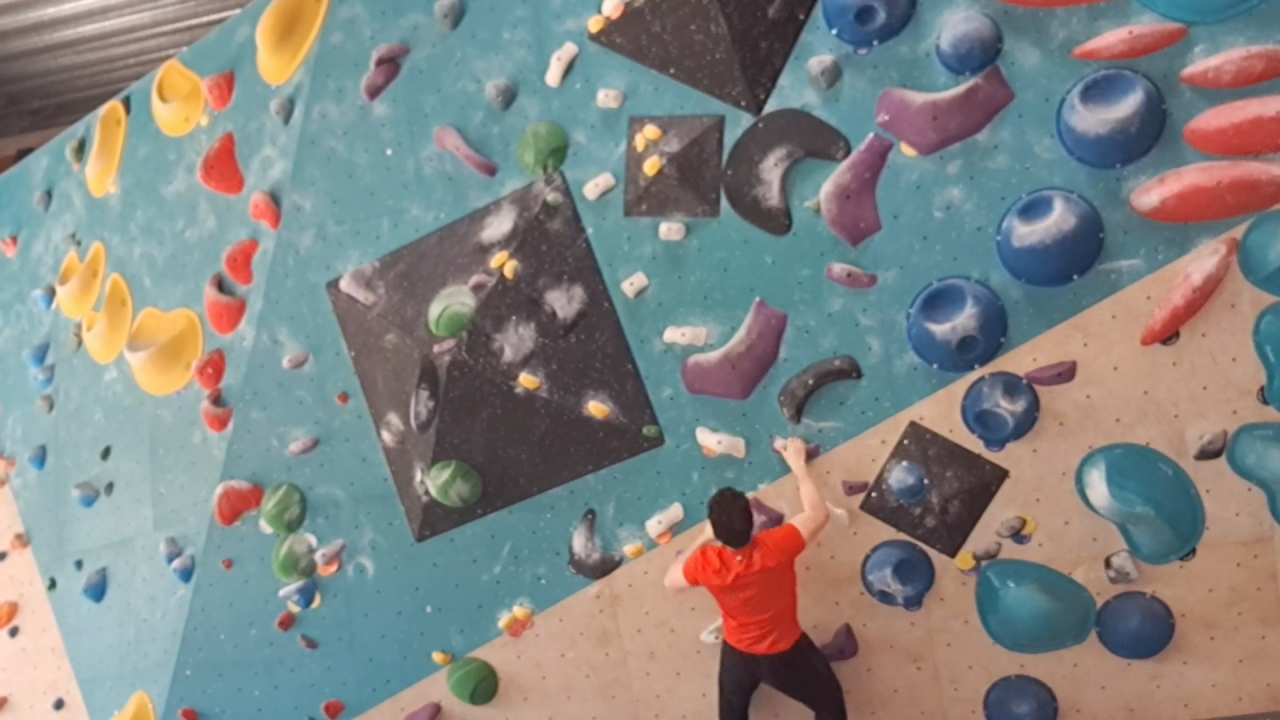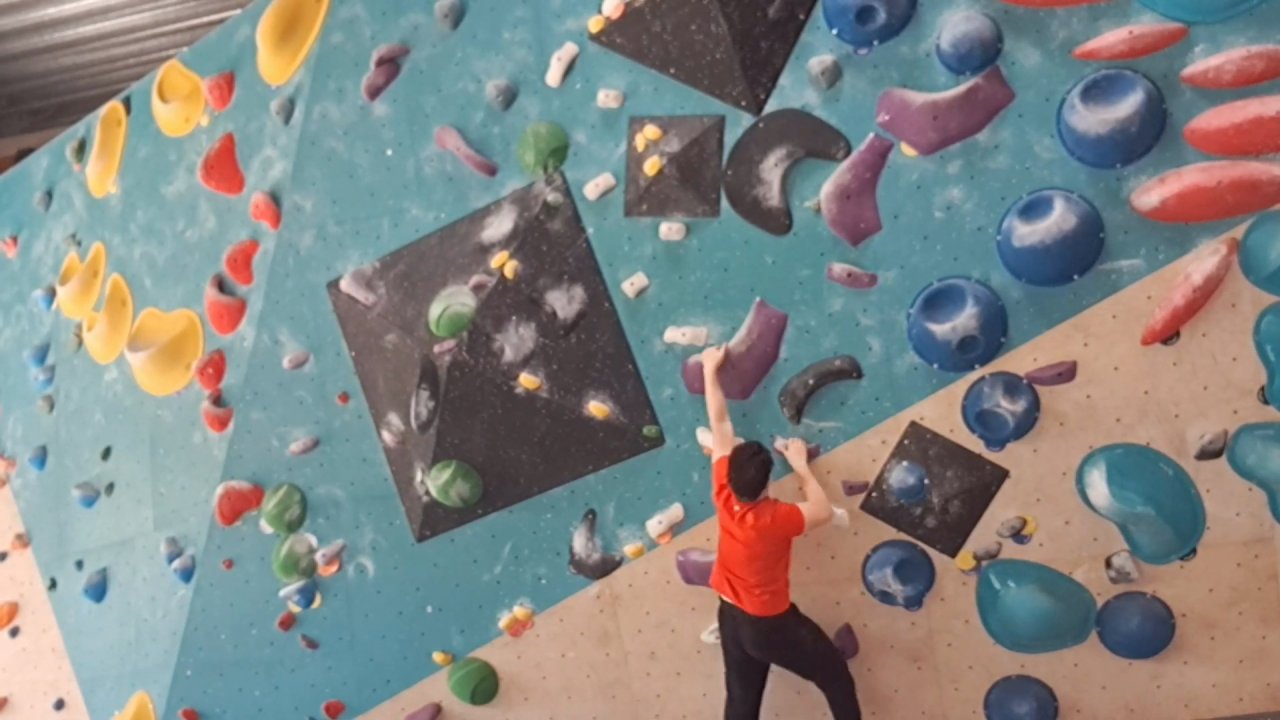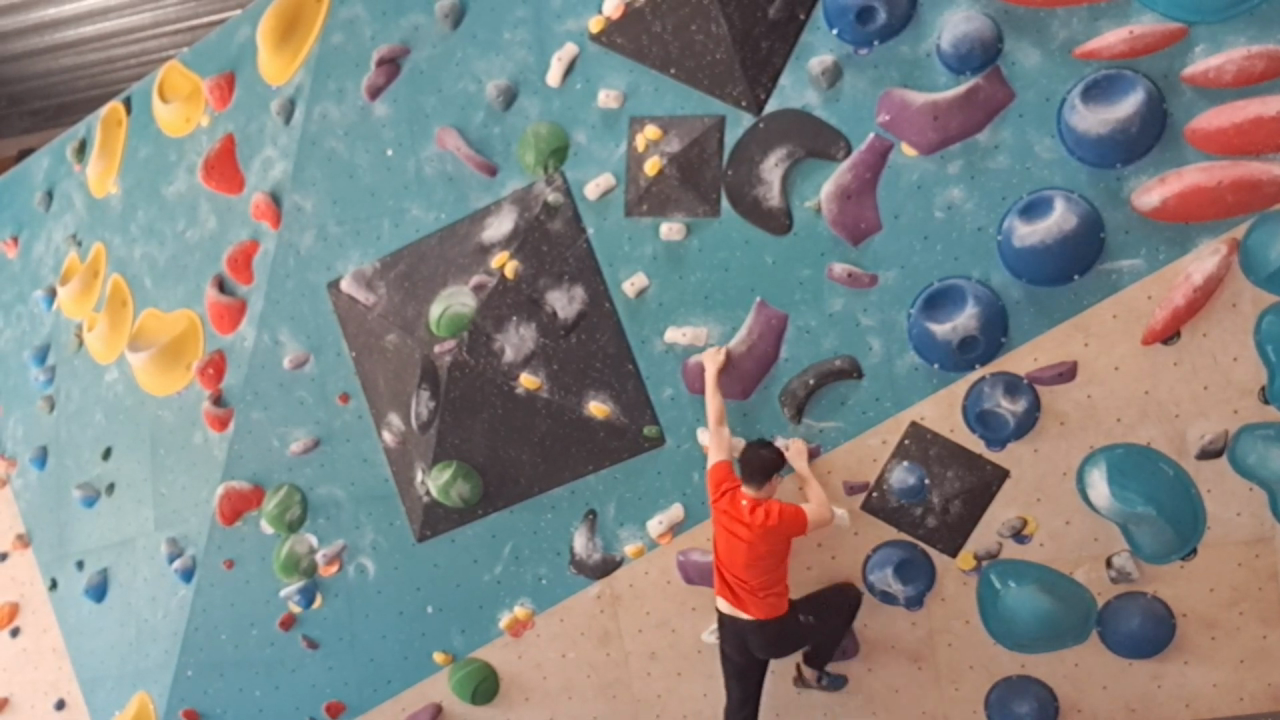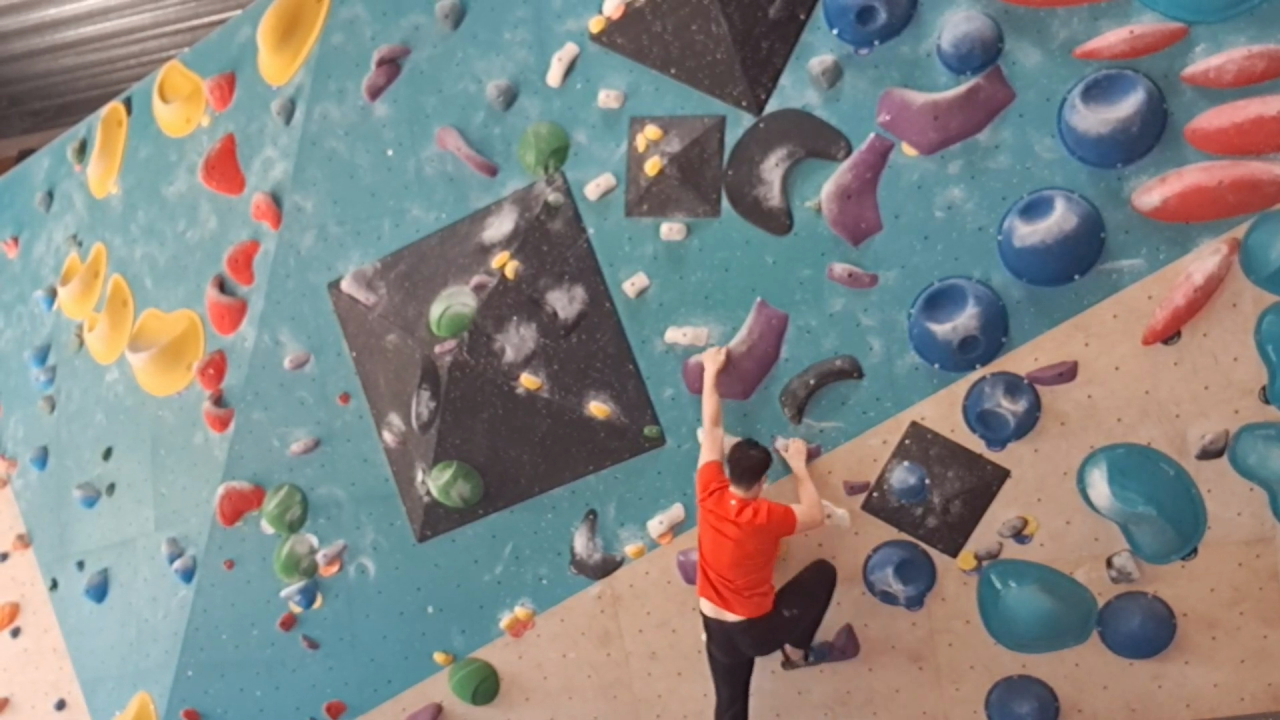
dt=0.4s
person 1, frame 1
left shoulder: (708, 564)
right shoulder: (777, 548)
left elbow: (671, 580)
right elbow: (819, 514)
left wrist: (700, 547)
right wrist: (798, 465)
left hip: (737, 655)
right hip: (787, 655)
person 1, frame 2
left shoulder: (723, 492)
right shoulder: (775, 518)
left elbow: (719, 424)
right elbow: (823, 511)
left wrist: (710, 370)
right wrist: (800, 464)
left hip: (731, 619)
right hip: (771, 625)
right knee: (835, 677)
person 1, frame 3
left shoulder: (721, 495)
right shoulder: (777, 517)
left elbow: (718, 428)
right elbow: (825, 514)
left wrist: (711, 372)
right wrist: (802, 467)
left hip: (732, 628)
right hip: (775, 628)
right knee: (847, 595)
right ankle: (811, 669)
person 1, frame 4
left shoulder: (708, 496)
right shoulder: (766, 517)
left elbow: (711, 430)
right elbow: (815, 515)
left wrist: (710, 372)
right wrist: (798, 466)
left hip: (718, 629)
right hip: (761, 628)
right knee: (823, 572)
right ankle: (796, 650)
